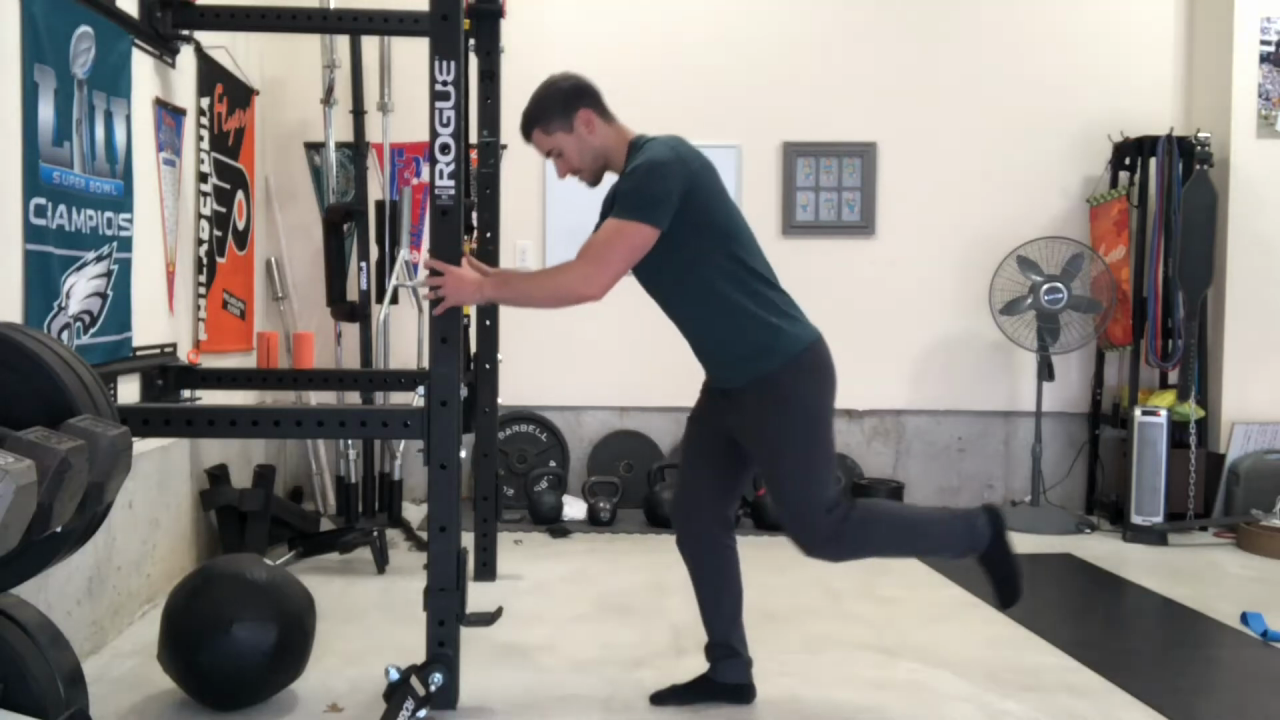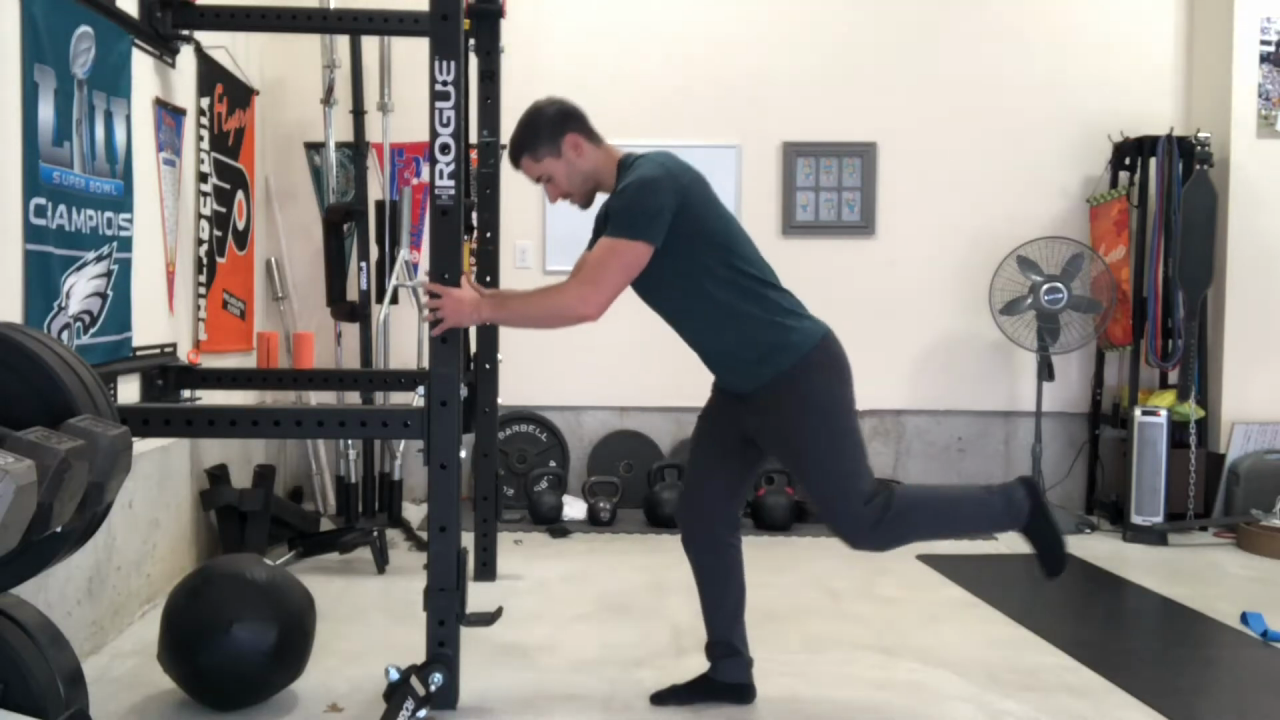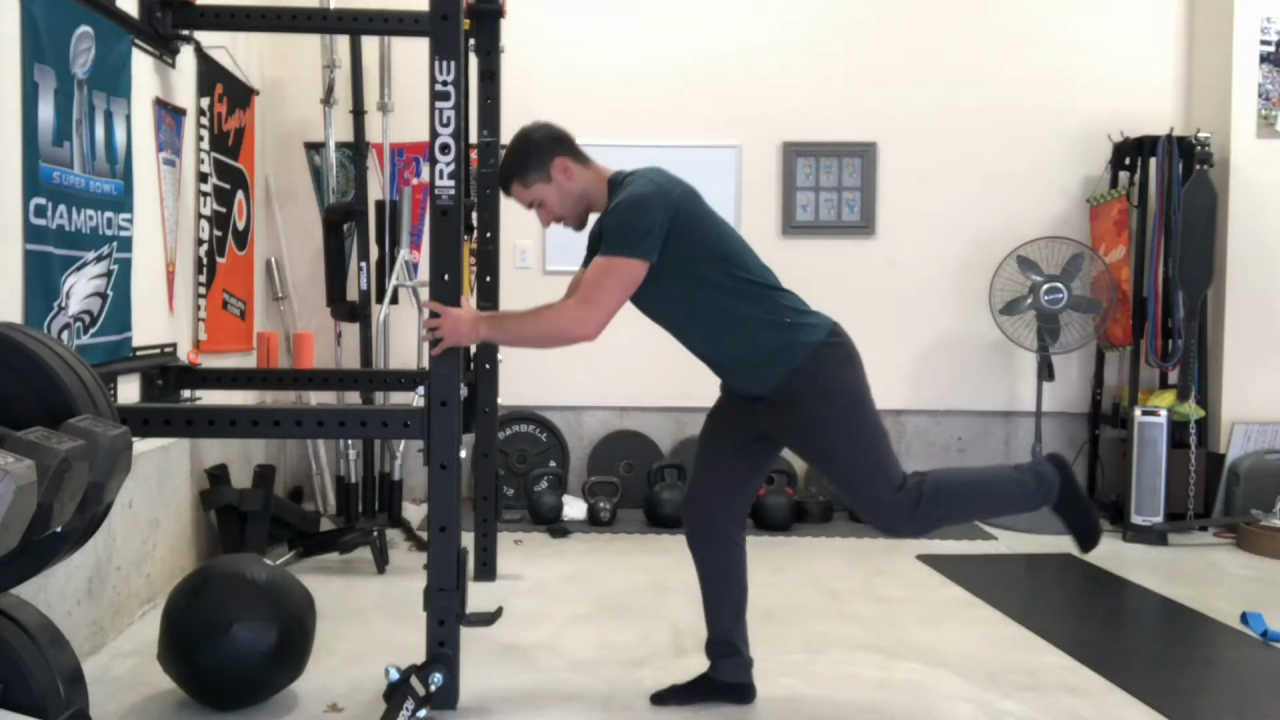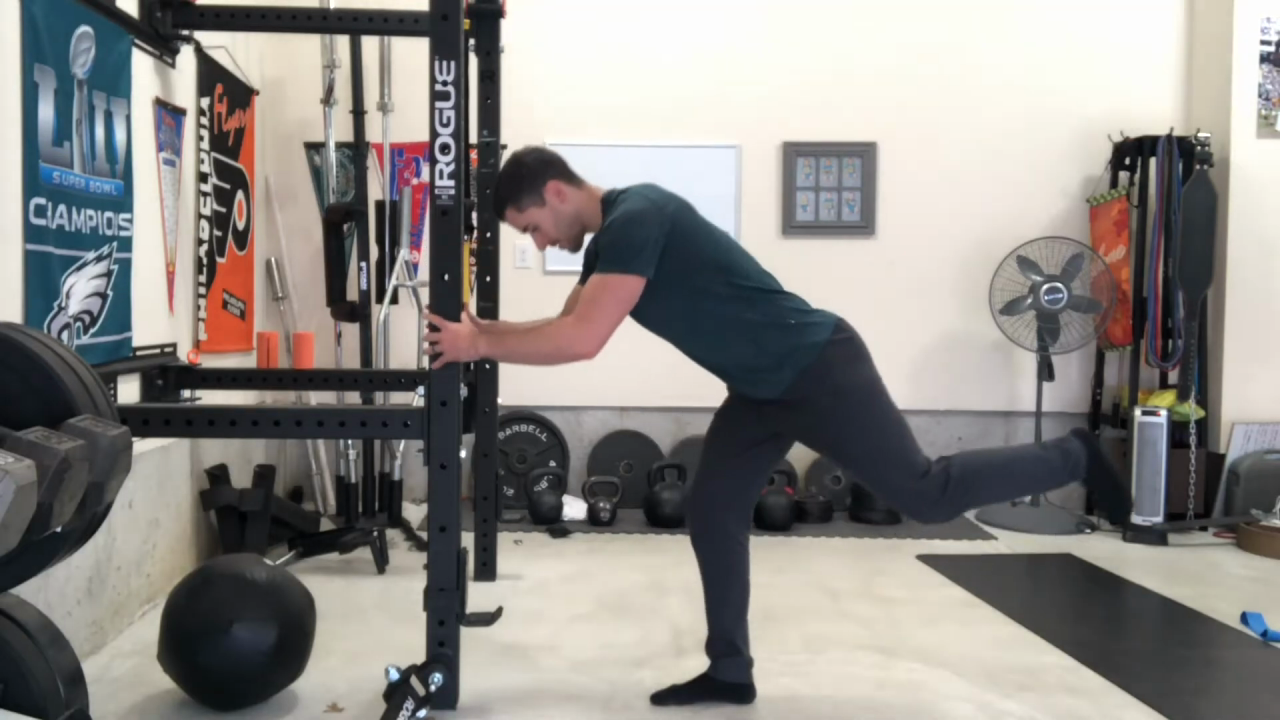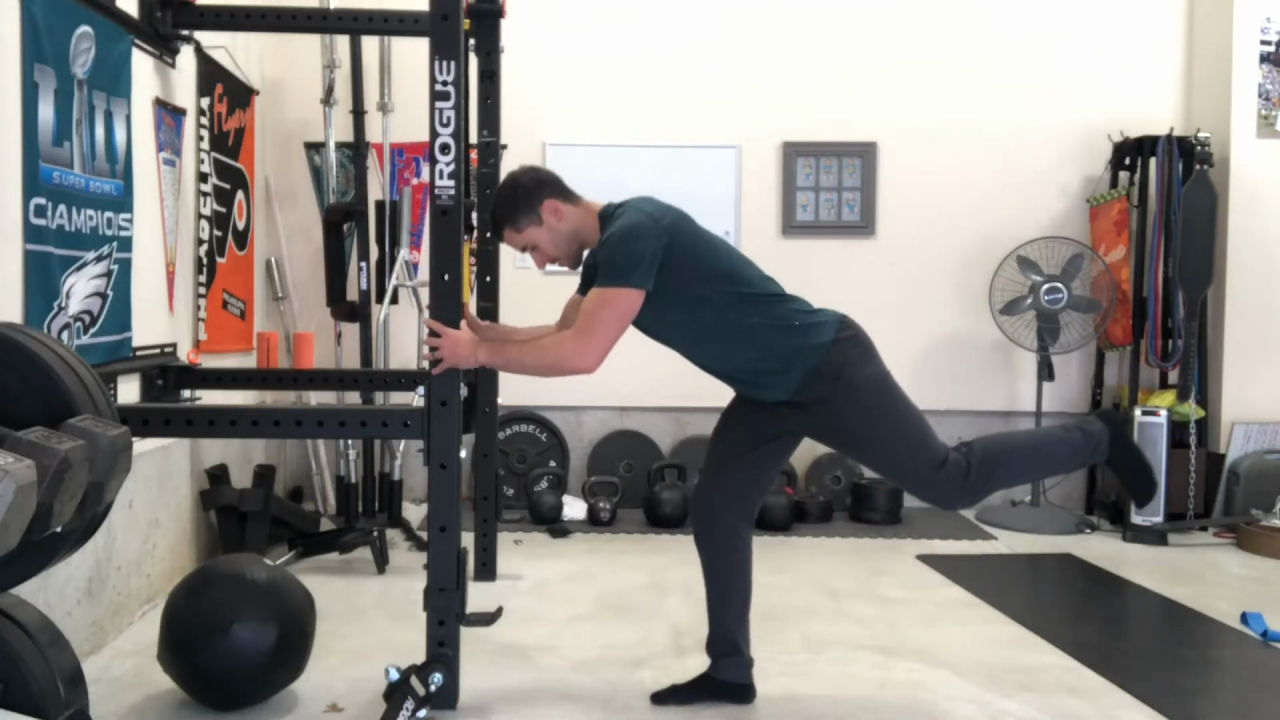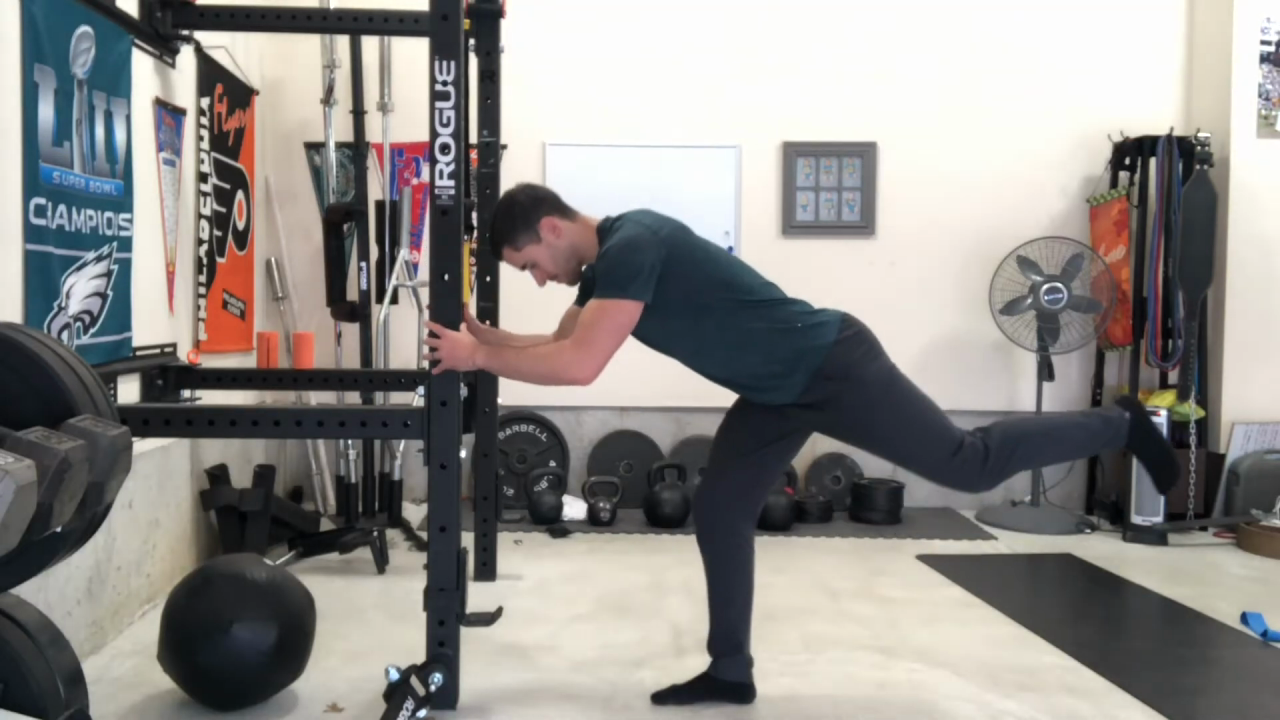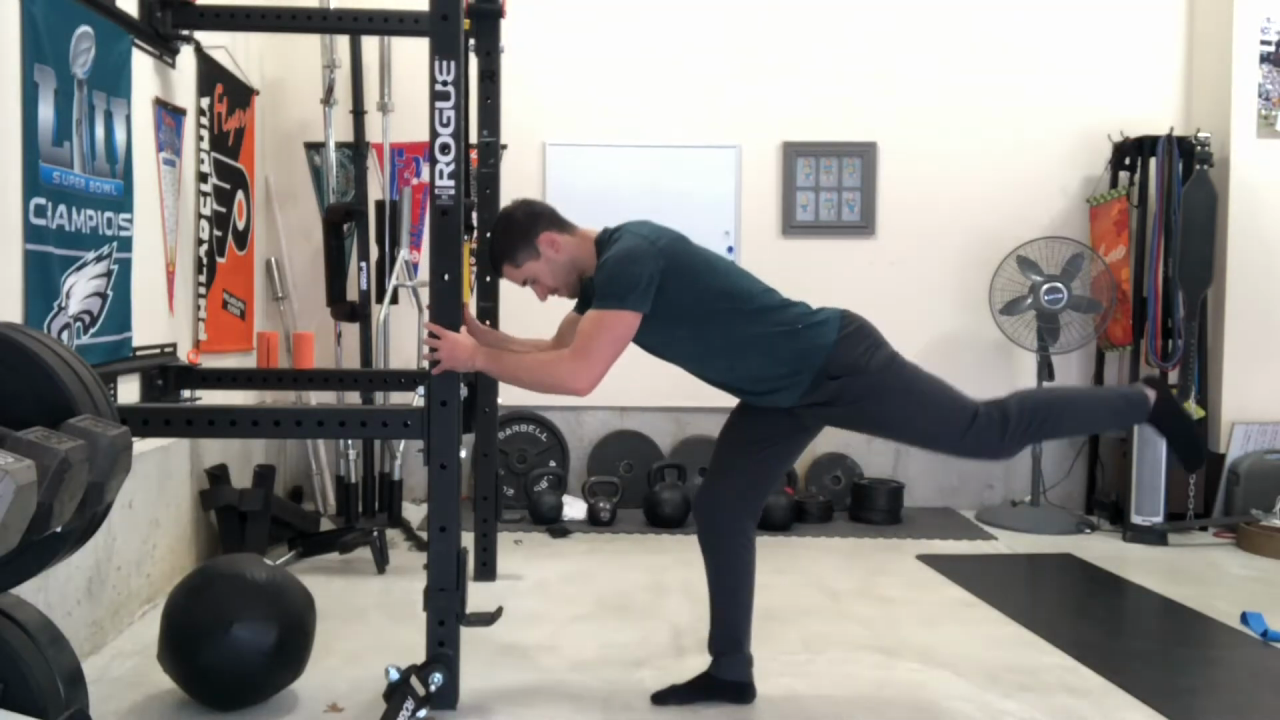
dt=0.2s
person 1, frame 1
left shoulder: (659, 167)
right shoulder: (633, 185)
left elbow: (589, 282)
right elbow: (584, 277)
left wrist: (484, 291)
right wrist: (491, 280)
left hip: (783, 372)
right hip: (734, 379)
left knee: (818, 529)
right knee: (696, 520)
left ankle: (974, 533)
right ankle: (728, 670)
person 1, frame 2
left shoulder: (650, 185)
right shoulder: (623, 207)
left elbow: (585, 303)
right elbow: (579, 295)
left wrist: (481, 312)
right wrist: (488, 299)
left hip: (796, 371)
right hip: (745, 382)
left knee: (860, 521)
right knee: (703, 518)
left ankle: (1013, 506)
right ankle: (729, 671)
person 1, frame 3
left shoulder: (642, 202)
right shoulder: (615, 225)
left elbow: (583, 322)
right elbow: (572, 311)
left wrist: (482, 330)
right wrist: (482, 318)
left hip: (809, 370)
right hip: (755, 383)
left knee: (894, 509)
right knee: (708, 516)
left ankle: (1045, 483)
right ankle: (729, 670)
person 1, frame 4
left shoulder: (636, 219)
right shoulder: (609, 242)
left elbow: (582, 340)
right elbow: (566, 326)
left wrist: (478, 346)
right wrist: (482, 328)
left hip: (818, 369)
right hip: (764, 385)
left knee: (924, 495)
right knee: (712, 513)
left ankle: (1073, 459)
right ankle: (729, 669)
person 1, frame 5
left shoulder: (634, 233)
right shoulder: (609, 253)
left elbow: (582, 354)
right elbow: (563, 337)
left wrist: (479, 354)
right wrist: (482, 330)
left hip: (826, 368)
right hip: (772, 386)
left knee: (945, 480)
right knee: (716, 512)
left ankle: (1096, 439)
right ankle: (729, 670)
person 1, frame 6
left shoulder: (633, 245)
right shoulder: (607, 266)
left elbow: (580, 365)
right elbow: (560, 346)
left wrist: (477, 358)
right wrist: (483, 334)
left hip: (832, 366)
right hip: (778, 389)
left knee: (963, 463)
right knee: (718, 510)
left ankle: (1117, 424)
right ankle: (730, 670)
person 1, frame 7
left shoulder: (630, 257)
right shoulder: (605, 278)
left elbow: (578, 376)
right elbow: (559, 354)
left wrist: (476, 359)
right wrist: (482, 336)
left hip: (837, 365)
right hip: (784, 390)
left knee: (984, 430)
right knee: (720, 511)
left ankle: (1143, 402)
right ankle: (731, 669)
